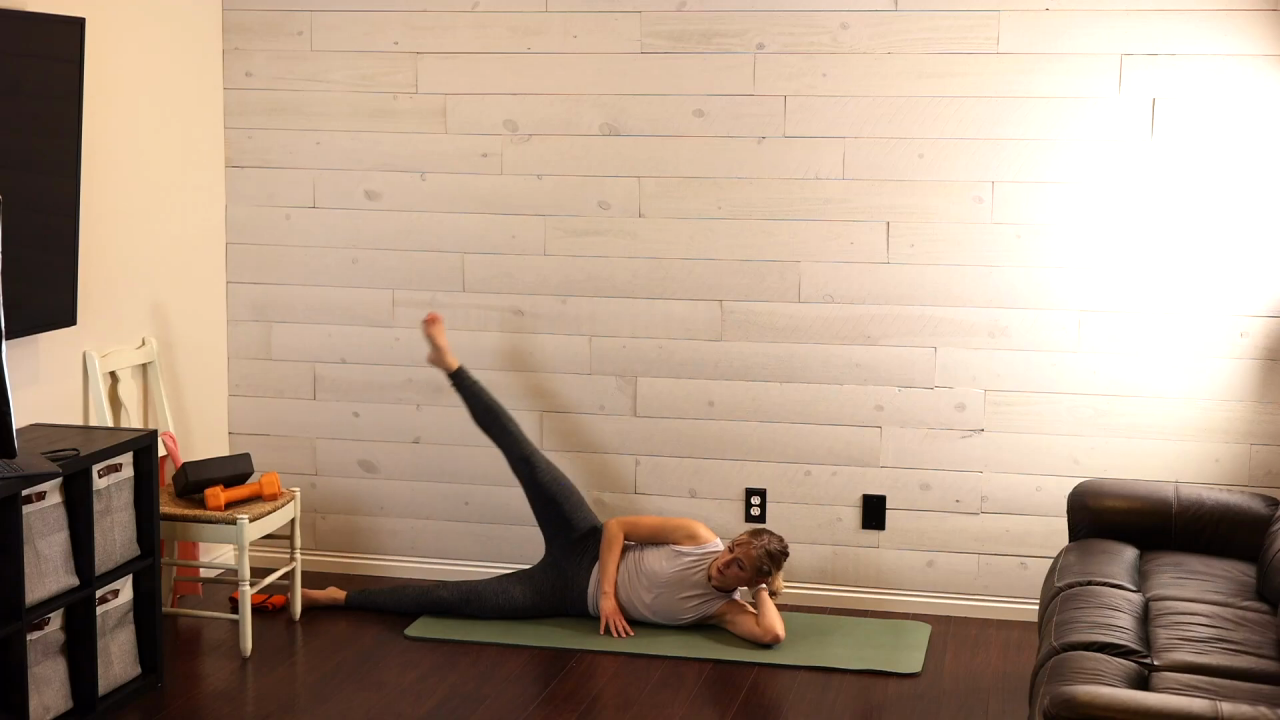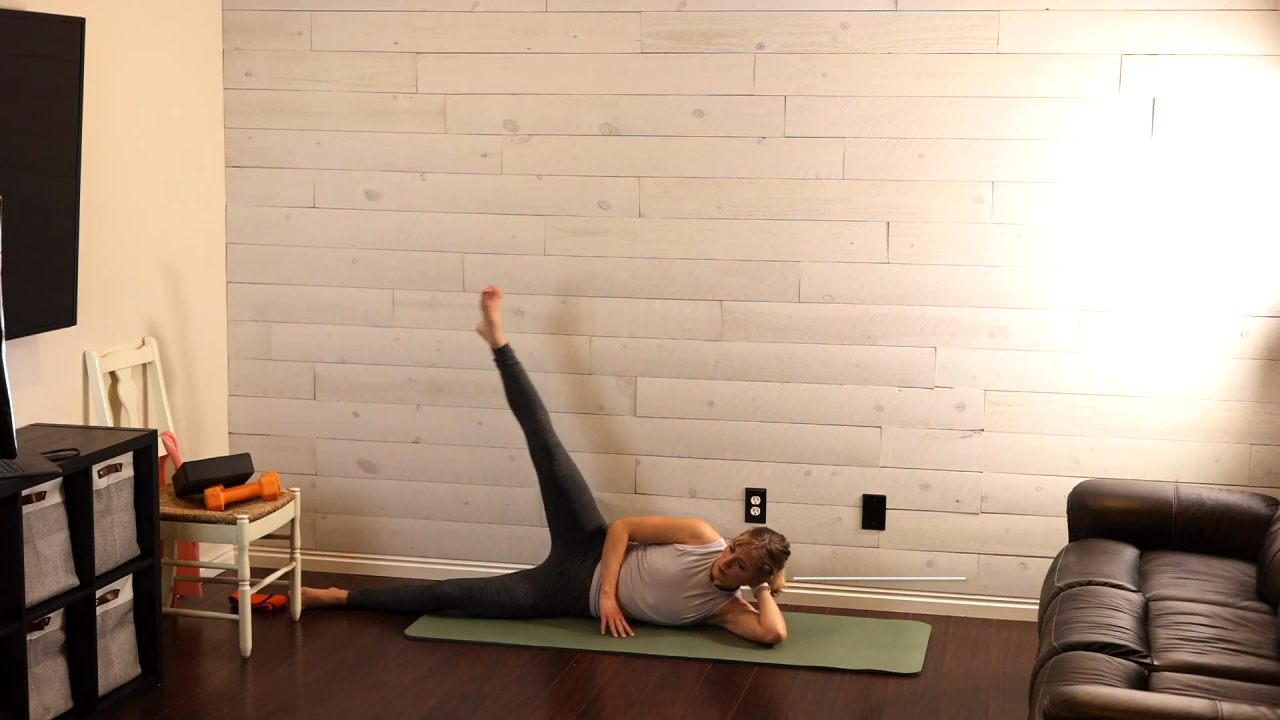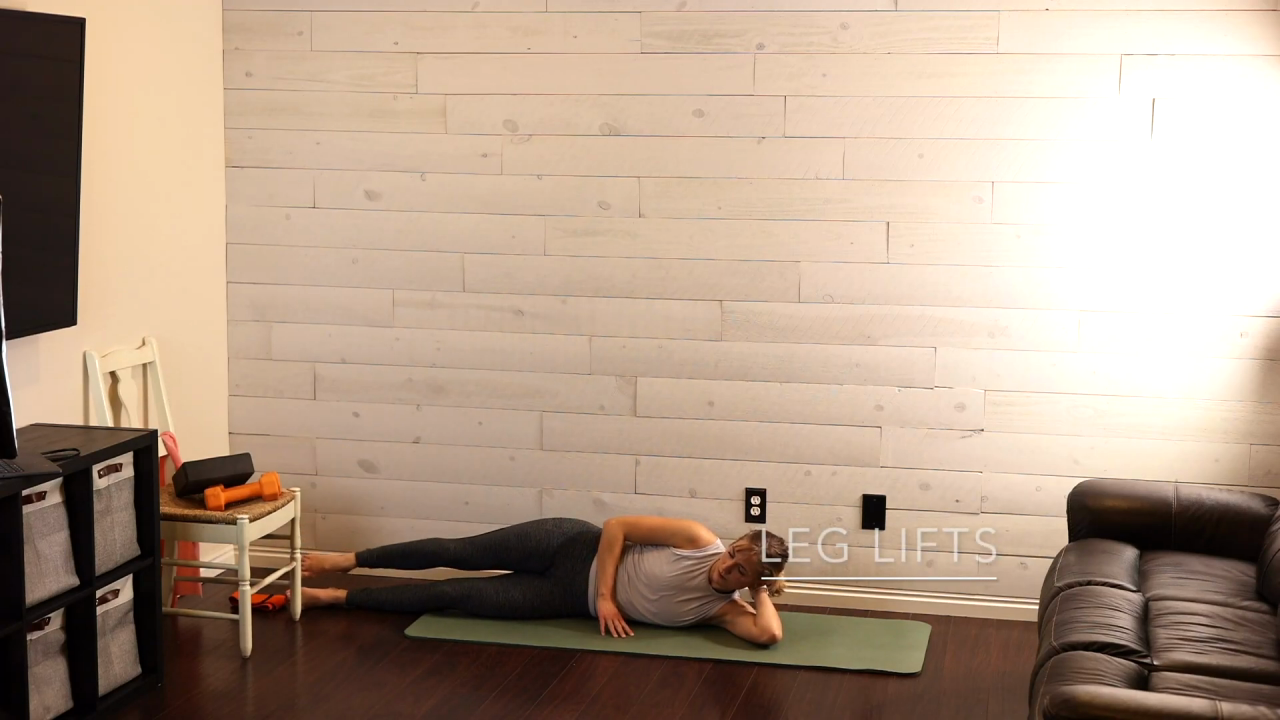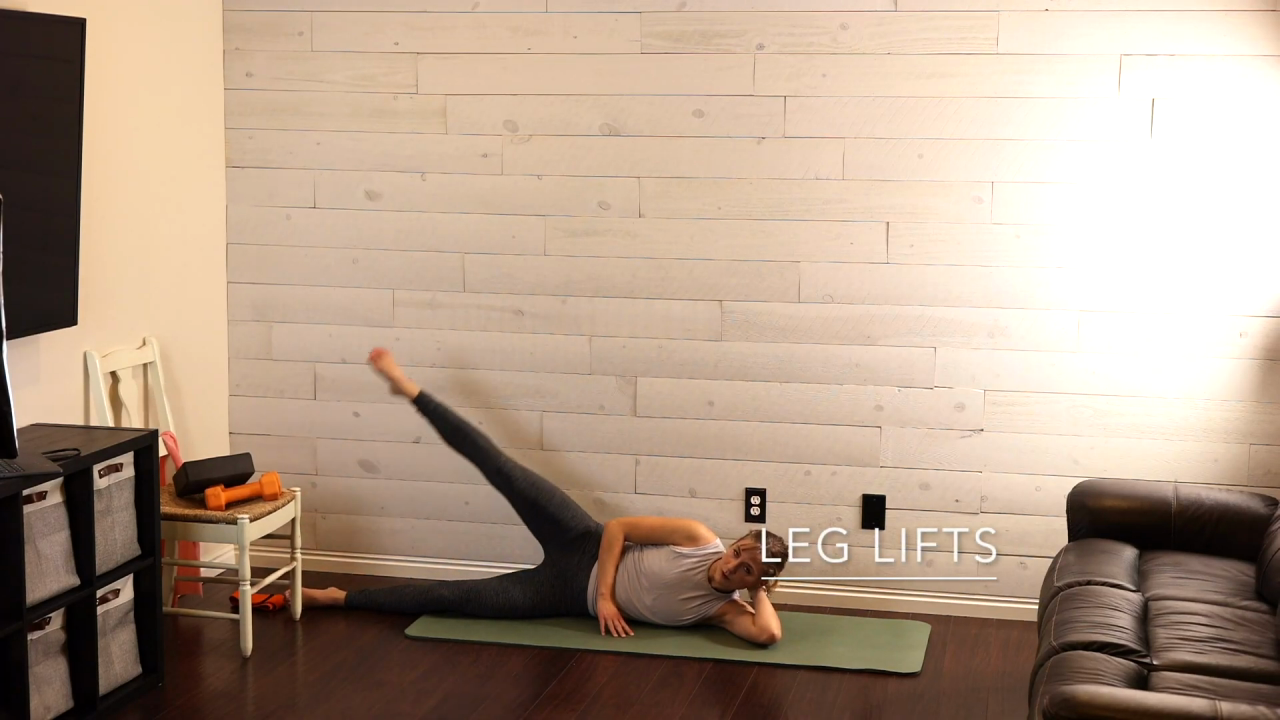
dt=0.7s
person 1, frame 1
left shoulder: (724, 606)
right shoulder: (698, 537)
left elbow: (772, 633)
right elbow: (616, 524)
left wrist: (762, 589)
right wrist: (607, 591)
left hip: (572, 596)
right hip: (583, 551)
left knee: (453, 598)
right knee: (521, 452)
left ankle: (338, 597)
right ankle: (450, 364)
person 1, frame 2
left shoulder: (724, 607)
right shoulder: (703, 536)
left elbow: (772, 634)
right elbow: (621, 525)
left wrist: (764, 589)
right wrist: (609, 591)
left hip: (573, 597)
right hip: (589, 551)
left knee: (452, 597)
right knee: (543, 443)
left ankle: (340, 597)
right ankle: (498, 341)
person 1, frame 3
left shoulder: (723, 609)
right shoulder: (699, 539)
left elbow: (769, 633)
right elbow: (616, 525)
left wrist: (762, 589)
right wrist: (606, 593)
left hip: (573, 598)
right hip: (575, 549)
left knee: (452, 595)
right knee: (458, 553)
left ankle: (336, 597)
right ankle: (348, 560)
person 1, frame 4
left shoulder: (724, 610)
right shoulder: (701, 539)
left elbow: (769, 633)
right elbow: (618, 528)
left wrist: (758, 596)
right wrist: (605, 594)
left hip: (573, 597)
right hip: (584, 555)
left knee: (457, 597)
right knee: (497, 467)
left ankle: (338, 598)
right ankle: (408, 389)
